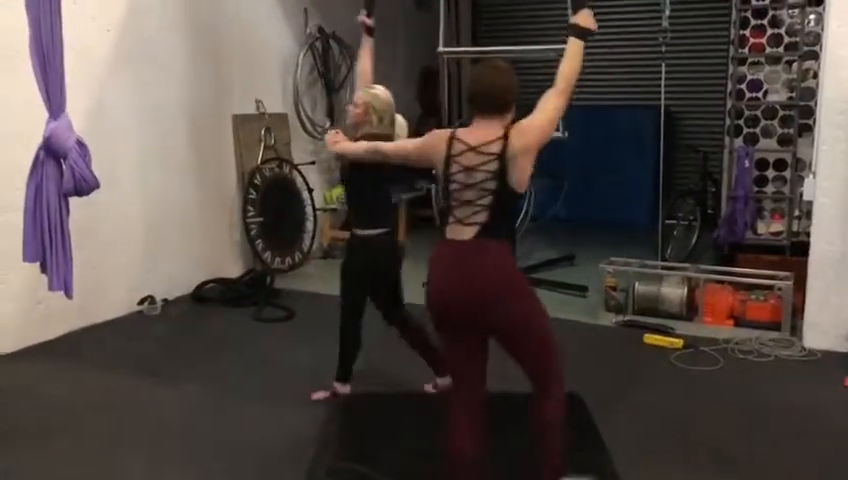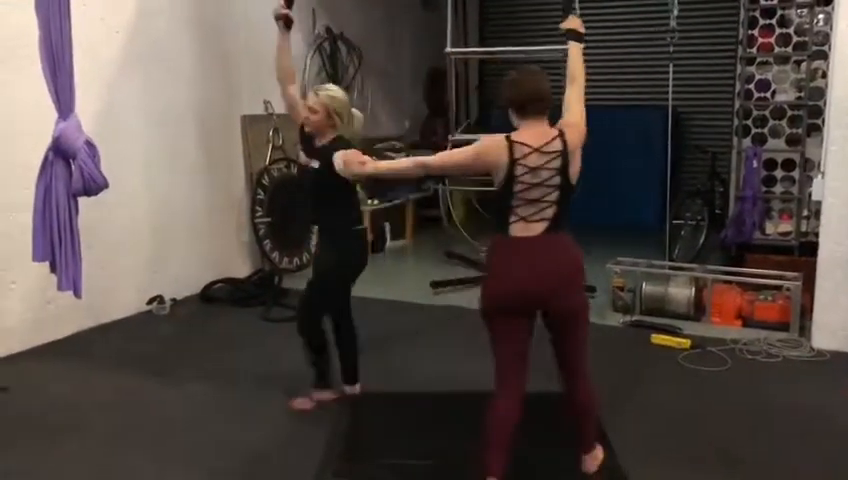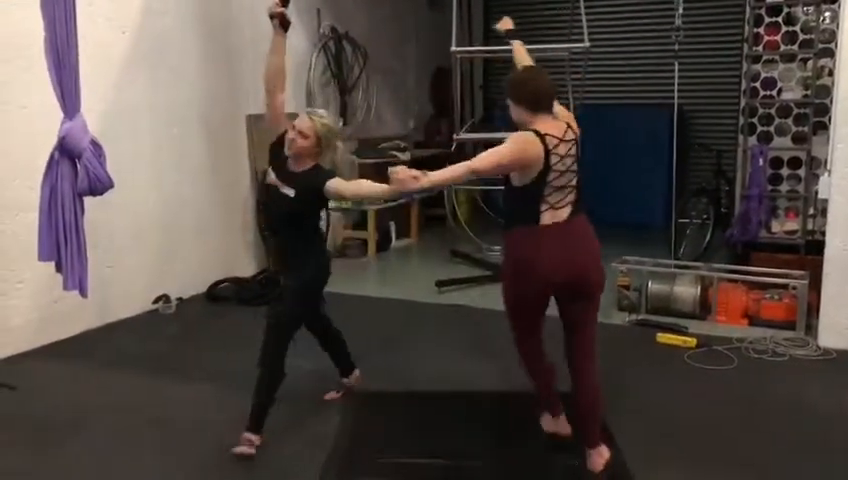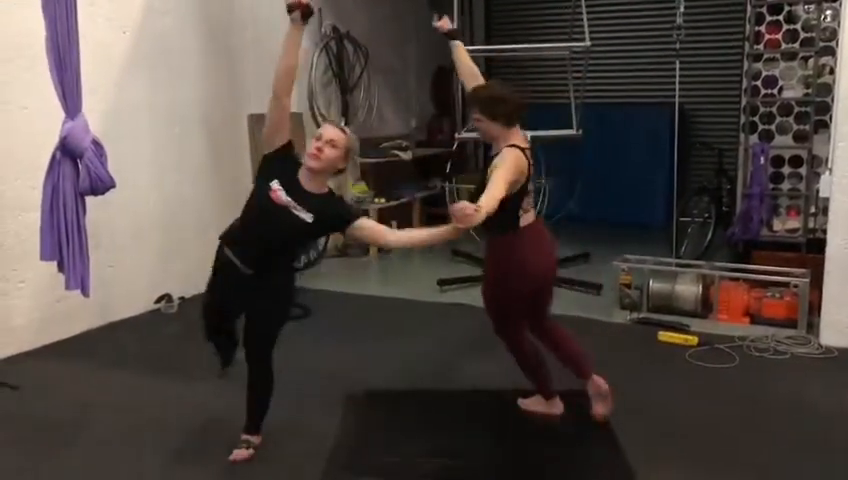
dt=0.3s
person 1, frame 1
left shoulder: (442, 143)
right shoulder: (520, 142)
left elbow: (383, 149)
right elbow: (560, 90)
left wrist: (346, 146)
right wrist: (579, 32)
left hip: (446, 273)
right hip: (494, 275)
left knee: (465, 393)
right knee: (549, 381)
person 1, frame 2
left shoulder: (497, 149)
right shoulder: (572, 137)
left elbow: (428, 165)
right elbow: (576, 88)
left wrist: (372, 166)
right wrist: (575, 38)
left hip: (508, 267)
right hip: (560, 264)
left knee: (510, 377)
right knee: (575, 368)
person 1, frame 3
left shoulder: (525, 144)
right shoulder: (569, 125)
left elbow: (475, 167)
right elbow: (537, 81)
left wrist: (423, 180)
right wrist: (513, 37)
left hip: (532, 253)
right hip: (580, 247)
left knee: (528, 340)
right knee: (583, 354)
left ankle: (555, 416)
right ankle: (594, 449)
person 1, frame 4
left shoulder: (510, 157)
right shoulder: (509, 135)
left elbow: (496, 190)
right elbow: (475, 82)
left wrist: (477, 213)
right wrist: (453, 38)
left hip: (512, 255)
right hip: (538, 246)
left knee: (509, 329)
right knee: (541, 322)
left ankle: (550, 398)
right ankle: (594, 382)
person 2, frame 1
left shoulder: (373, 146)
right shoulder: (366, 140)
right elbow: (365, 80)
right wrist: (366, 36)
left hip: (374, 244)
right hip: (365, 241)
left knee: (394, 314)
right knee: (351, 313)
left ankle: (442, 372)
right ankle: (345, 382)
person 2, frame 2
left shoulder: (338, 149)
right shoulder: (308, 137)
right elbow: (286, 83)
left wrist: (339, 165)
left hip: (347, 245)
right hip: (329, 242)
left knee: (308, 317)
right knee: (336, 312)
left ankle: (323, 385)
right ankle: (350, 382)
person 2, frame 3
left shoulder: (319, 180)
right shoulder: (280, 152)
left elbow: (356, 188)
right elbow: (274, 90)
left wrist: (396, 187)
left hip: (307, 267)
right hip: (287, 263)
left knee: (273, 343)
right knee: (314, 321)
left ankle: (253, 430)
right ankle: (350, 374)
person 2, frame 4
left shoulder: (336, 209)
right shoulder: (280, 161)
left elbow: (393, 237)
right elbow: (281, 90)
left wrist: (451, 230)
left hip: (270, 286)
right hip: (230, 263)
left knee: (258, 359)
right knee: (215, 326)
left ankle: (251, 433)
right ankle: (226, 354)
